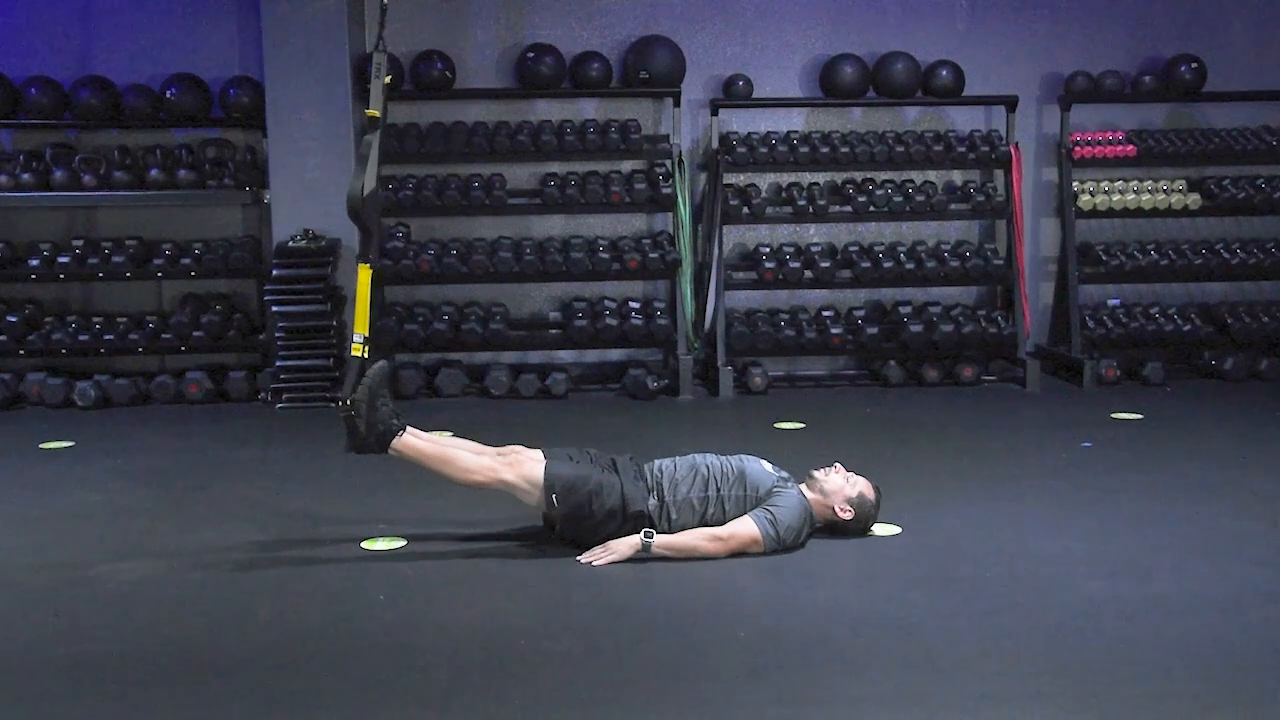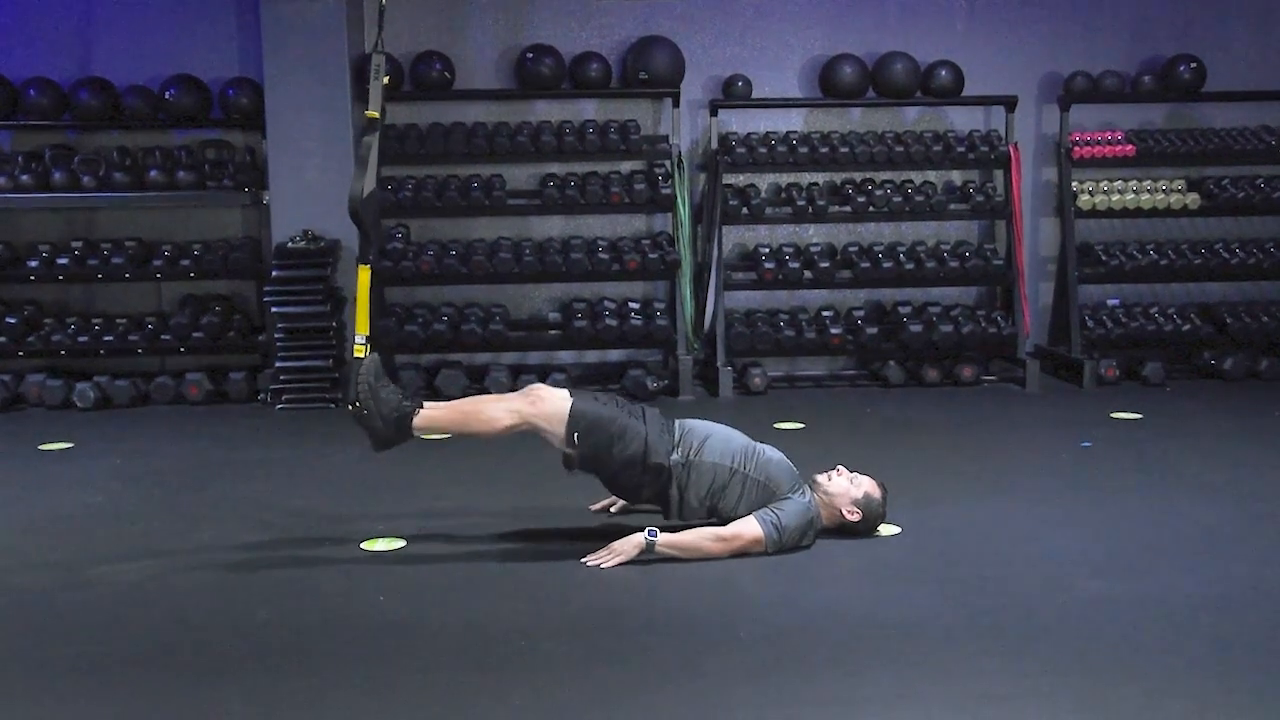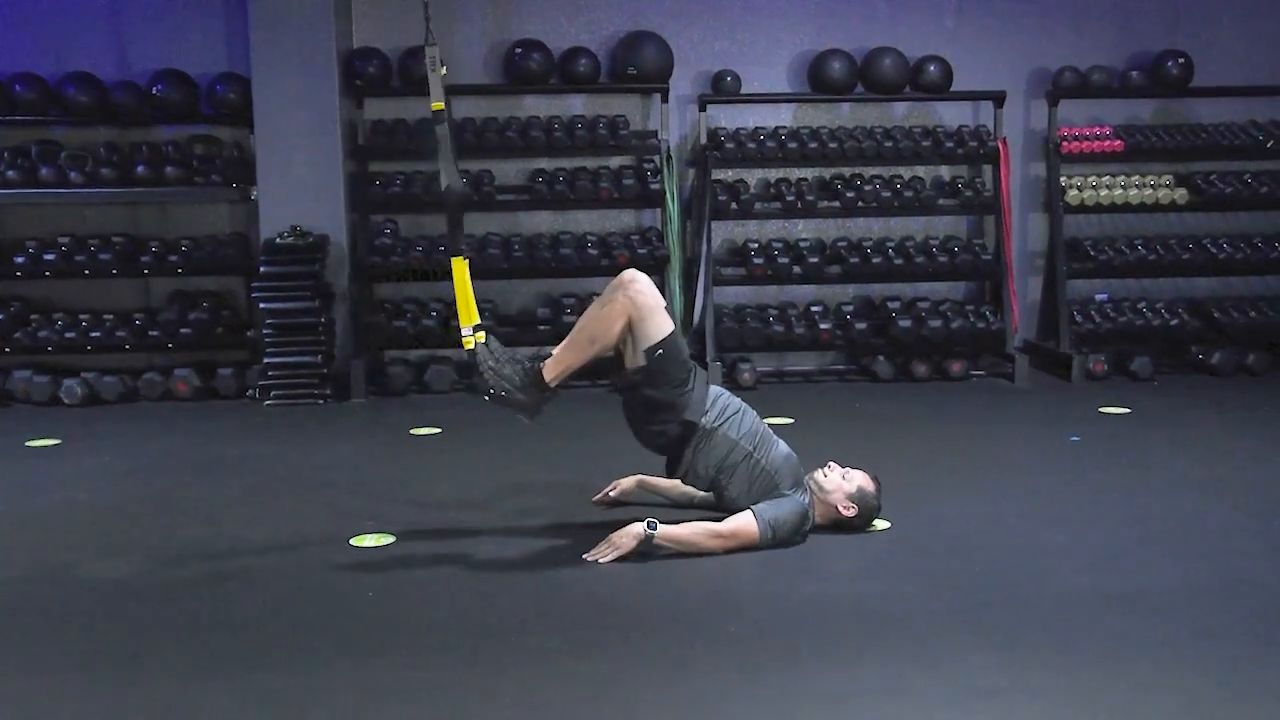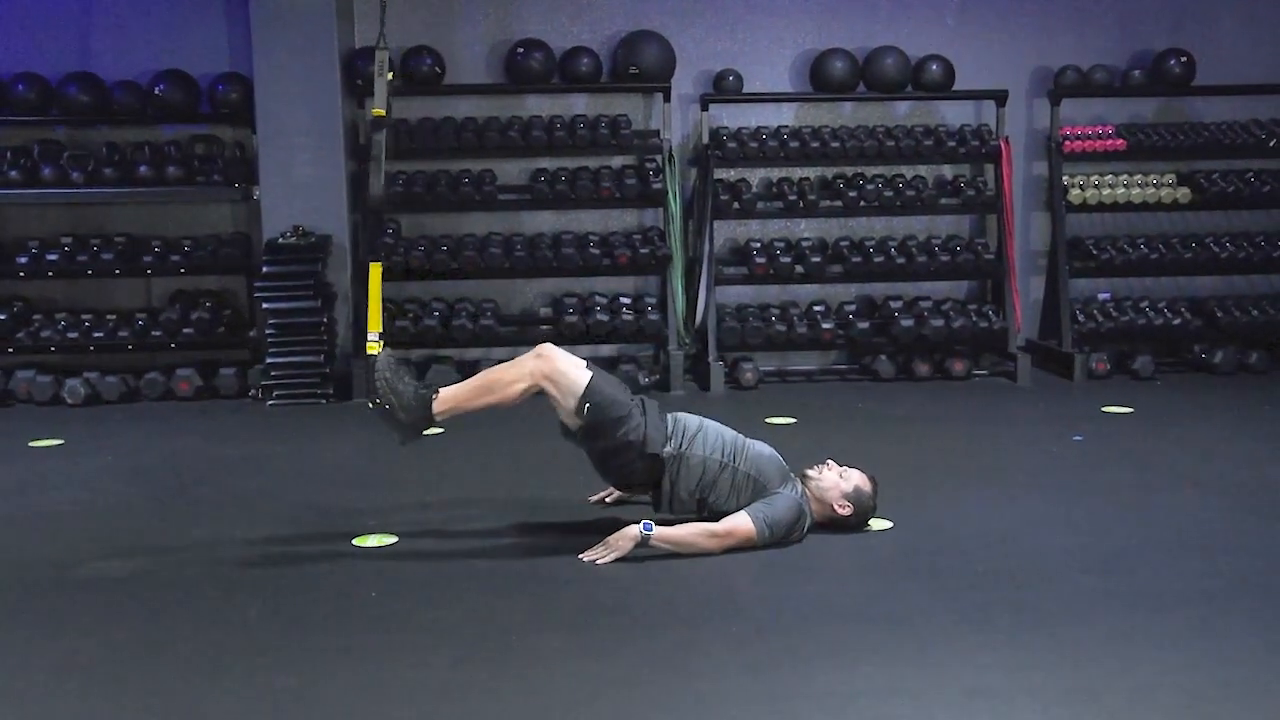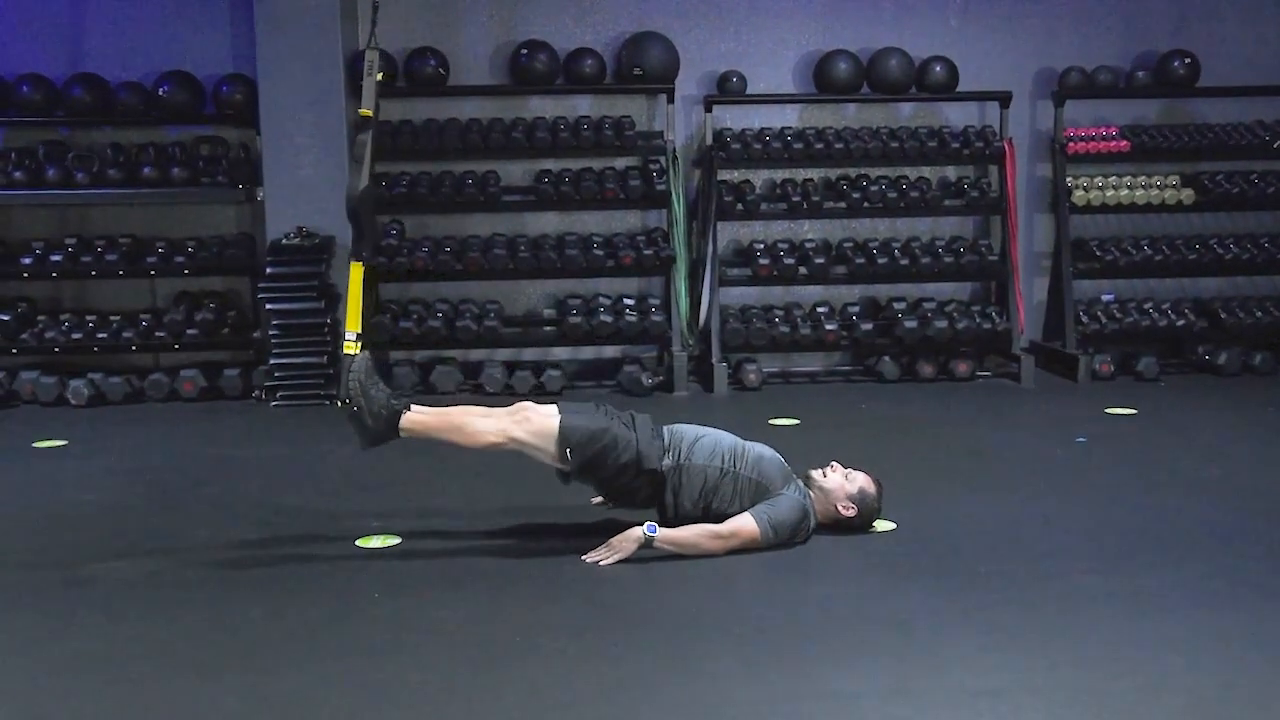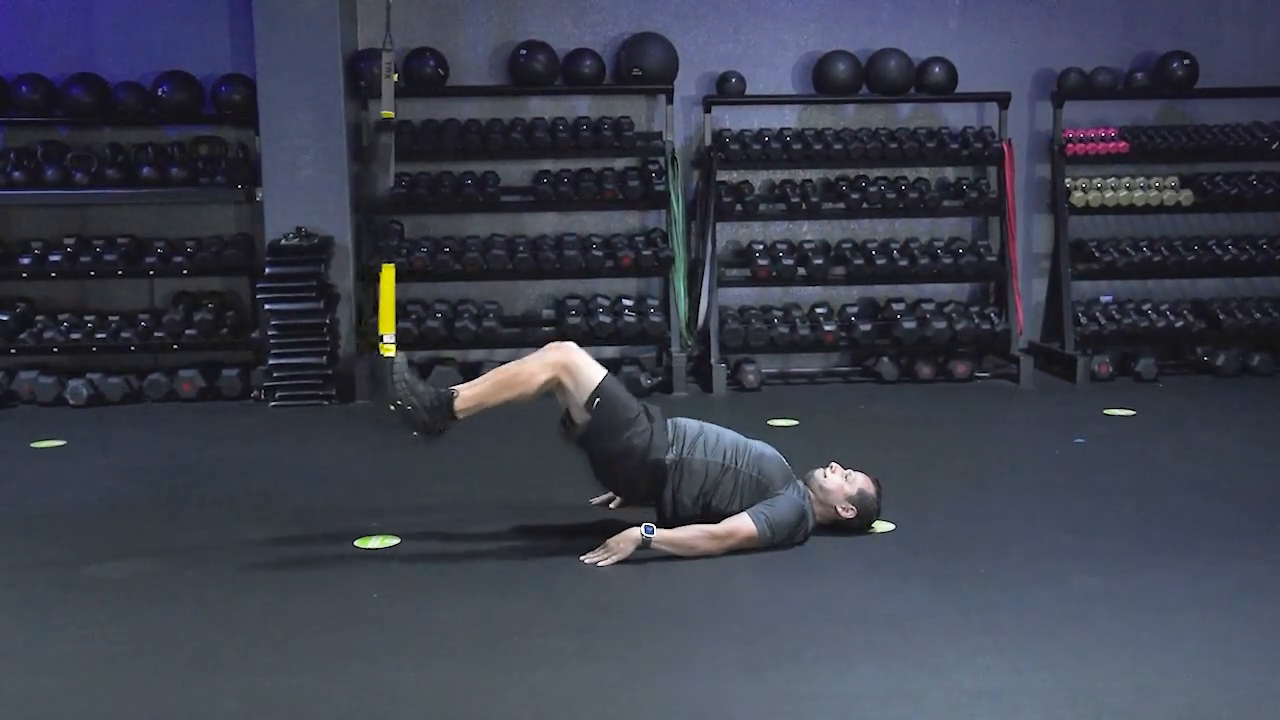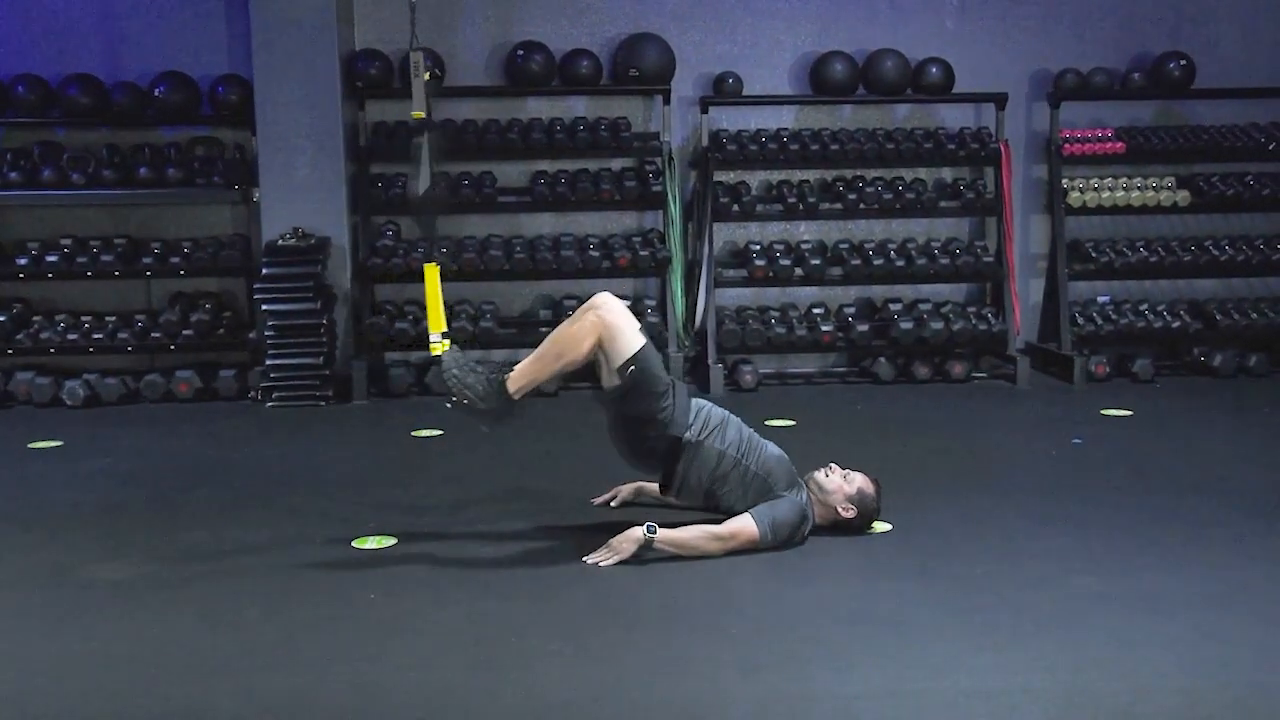
dt=0.7s
person 1, frame 1
left shoulder: (794, 514)
right shoulder: (782, 485)
left elbow: (723, 540)
left wrist: (640, 541)
left hip: (638, 506)
right hip: (641, 479)
left knee: (508, 471)
right knee: (513, 455)
left ankle: (387, 437)
right ankle: (390, 430)
person 1, frame 2
left shoulder: (801, 518)
right shoulder: (794, 489)
left elbow: (727, 540)
left wrist: (646, 541)
left hip: (661, 463)
right hip: (665, 442)
left knee: (535, 405)
right knee: (536, 398)
left ankle: (405, 421)
right ankle: (409, 415)
person 1, frame 3
left shoulder: (794, 515)
right shoulder: (795, 493)
left elbow: (724, 535)
left wrist: (647, 531)
left hip: (681, 419)
right hip: (695, 412)
left knee: (633, 293)
right knee: (631, 283)
left ankle: (536, 381)
right ankle: (538, 372)
person 1, frame 4
left shoulder: (790, 513)
right shoulder: (785, 484)
left elbow: (720, 535)
left wrist: (643, 532)
left hip: (650, 452)
right hip: (659, 433)
left knee: (544, 363)
right knee: (547, 360)
left ankle: (424, 408)
right ankle: (431, 400)
person 1, frame 5
left shoulder: (795, 513)
right shoulder: (785, 482)
left elbow: (723, 537)
left wrist: (646, 534)
left hip: (651, 471)
right hip: (654, 447)
left knee: (516, 427)
right knee: (521, 414)
left ankle: (392, 420)
right ankle: (397, 414)
person 1, frame 6
left shoulder: (794, 514)
right shoulder: (789, 486)
left elbow: (722, 536)
left wrist: (644, 535)
left hip: (655, 459)
right hip: (663, 441)
left knee: (563, 357)
right knee: (558, 358)
left ankle: (443, 407)
right ankle: (447, 402)
person 1, frame 7
left shoulder: (794, 518)
right shoulder: (793, 492)
left elbow: (724, 538)
left wrist: (646, 534)
right wrist: (643, 489)
left hip: (669, 433)
right hip: (680, 428)
left knee: (605, 309)
right knee: (604, 311)
left ankle: (499, 390)
right ankle: (503, 384)
